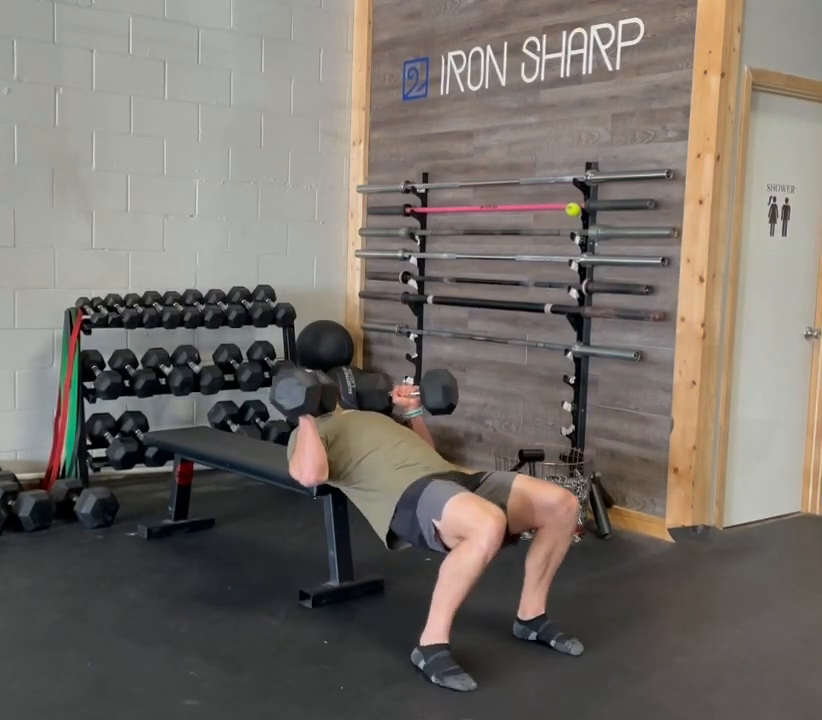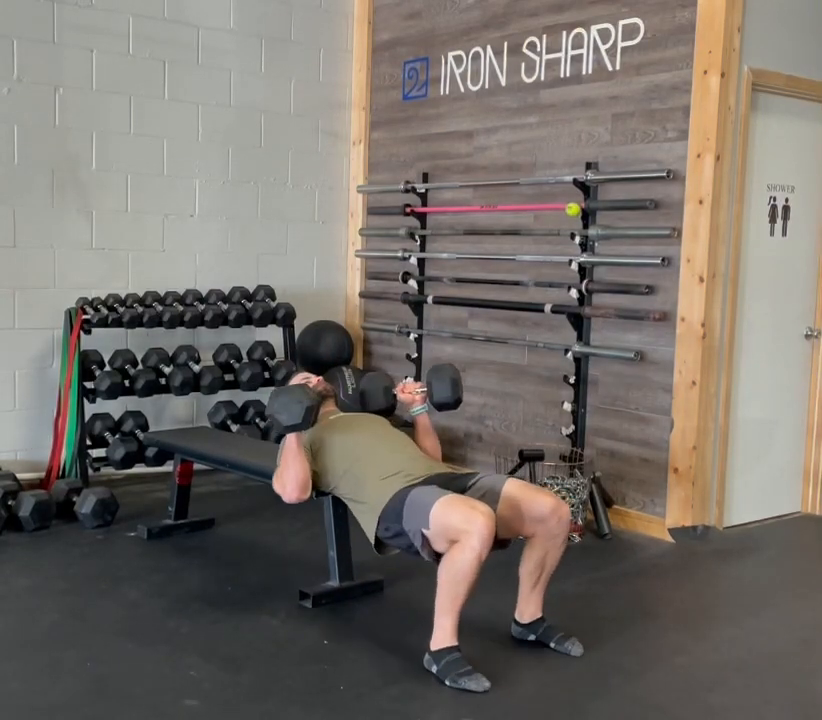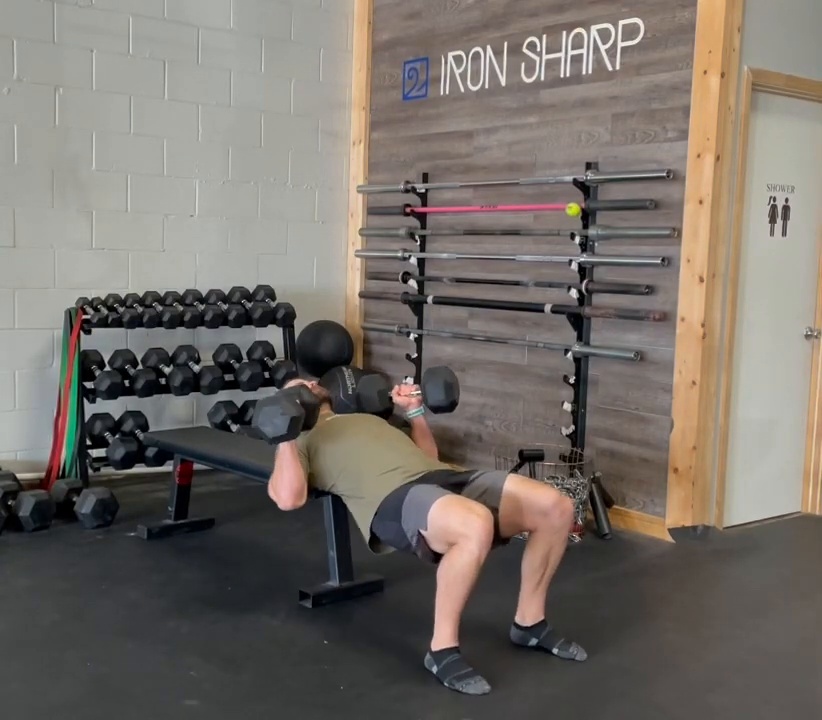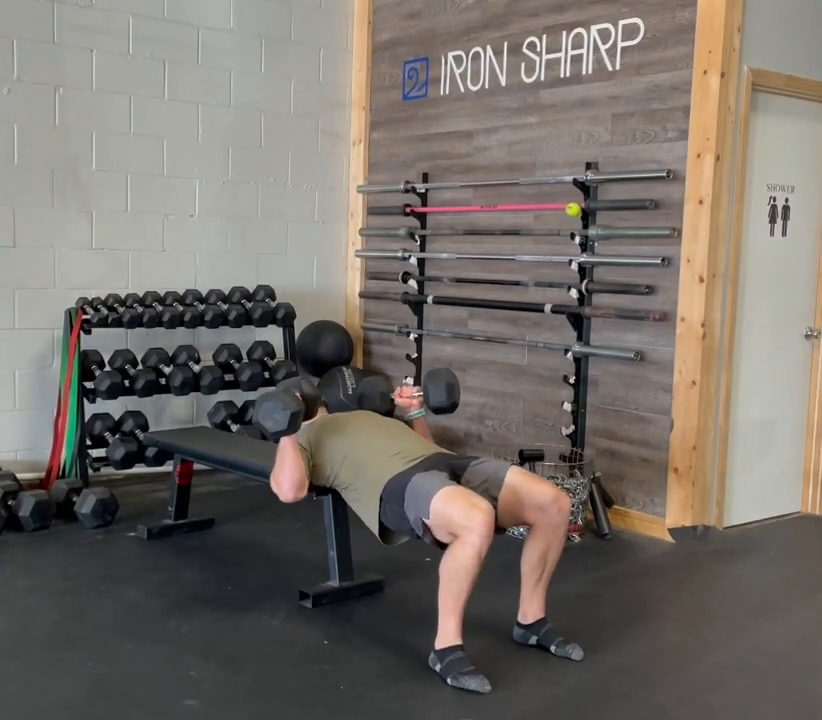
dt=0.4s
person 1, frame 1
left shoulder: (370, 416)
right shoulder: (308, 433)
right elbow: (311, 475)
left wrist: (413, 411)
right wrist: (304, 412)
left hip: (450, 476)
right hip: (408, 494)
left knee: (562, 505)
right knee: (488, 525)
left ankle: (531, 616)
right ankle: (432, 643)
person 1, frame 2
left shoulder: (370, 418)
right shoulder: (301, 439)
right elbow: (294, 493)
left wrist: (418, 408)
left hip: (444, 480)
right hip: (397, 500)
left knee: (553, 513)
right knee: (478, 525)
left ankle: (528, 618)
right ankle: (441, 648)
person 1, frame 3
left shoulder: (368, 419)
right shoulder: (299, 441)
right elbow: (289, 499)
left wrist: (414, 410)
left hip: (444, 478)
right hip: (395, 496)
left knee: (555, 507)
right knee: (476, 527)
left ankle: (529, 622)
right ankle: (442, 649)
person 1, frame 4
left shoulder: (361, 418)
right shoulder: (300, 440)
right elbow: (290, 491)
left wrist: (414, 411)
left hip: (445, 462)
right hip: (399, 481)
left knee: (553, 505)
right knee: (477, 521)
left ankle: (531, 620)
right ankle: (447, 647)
